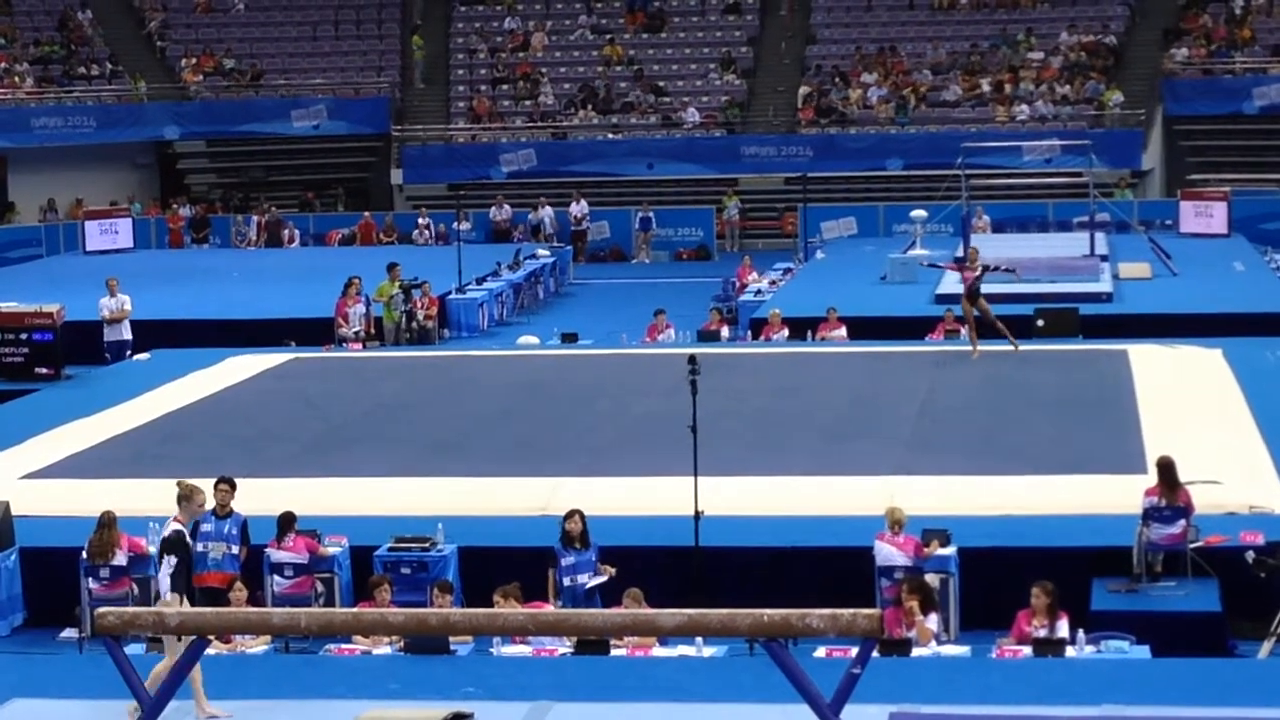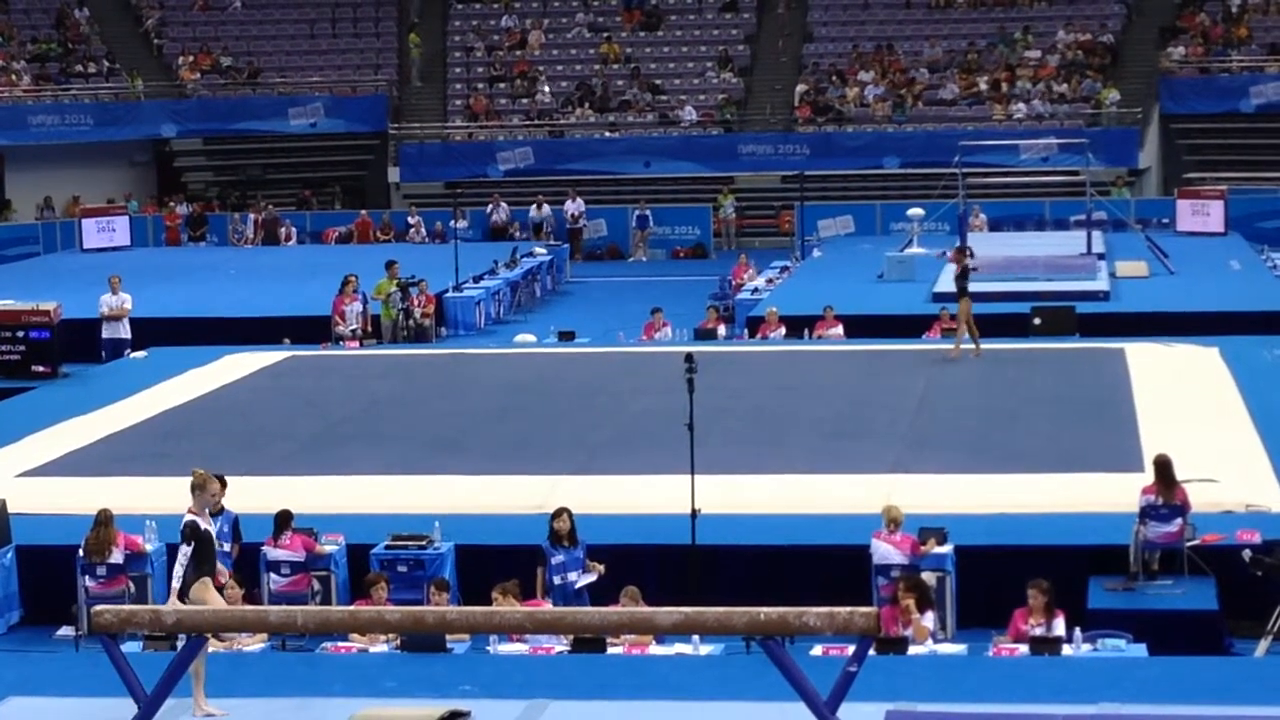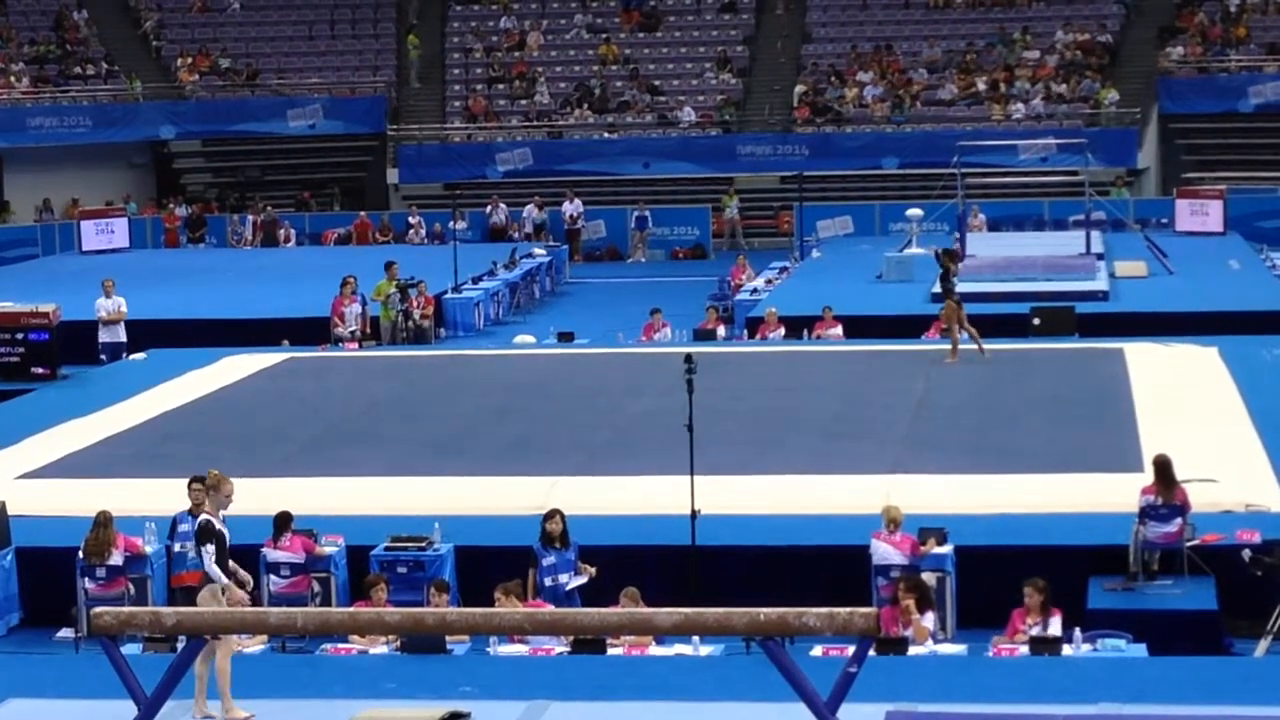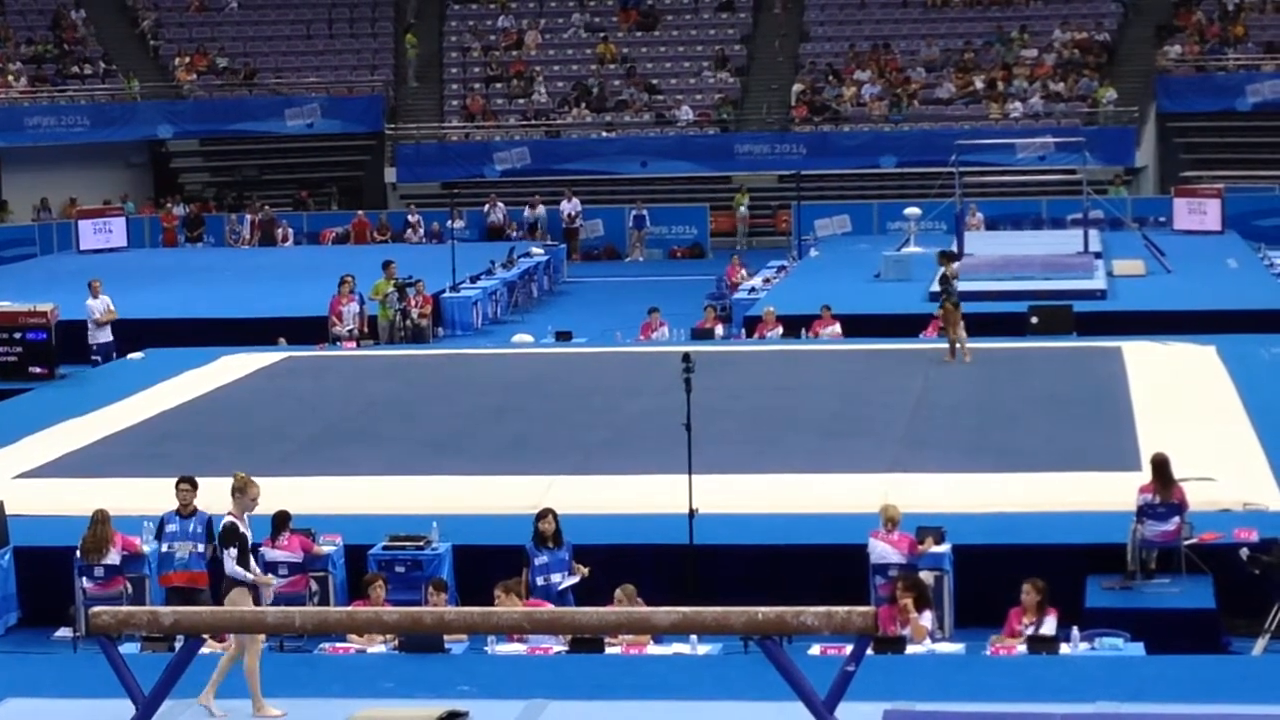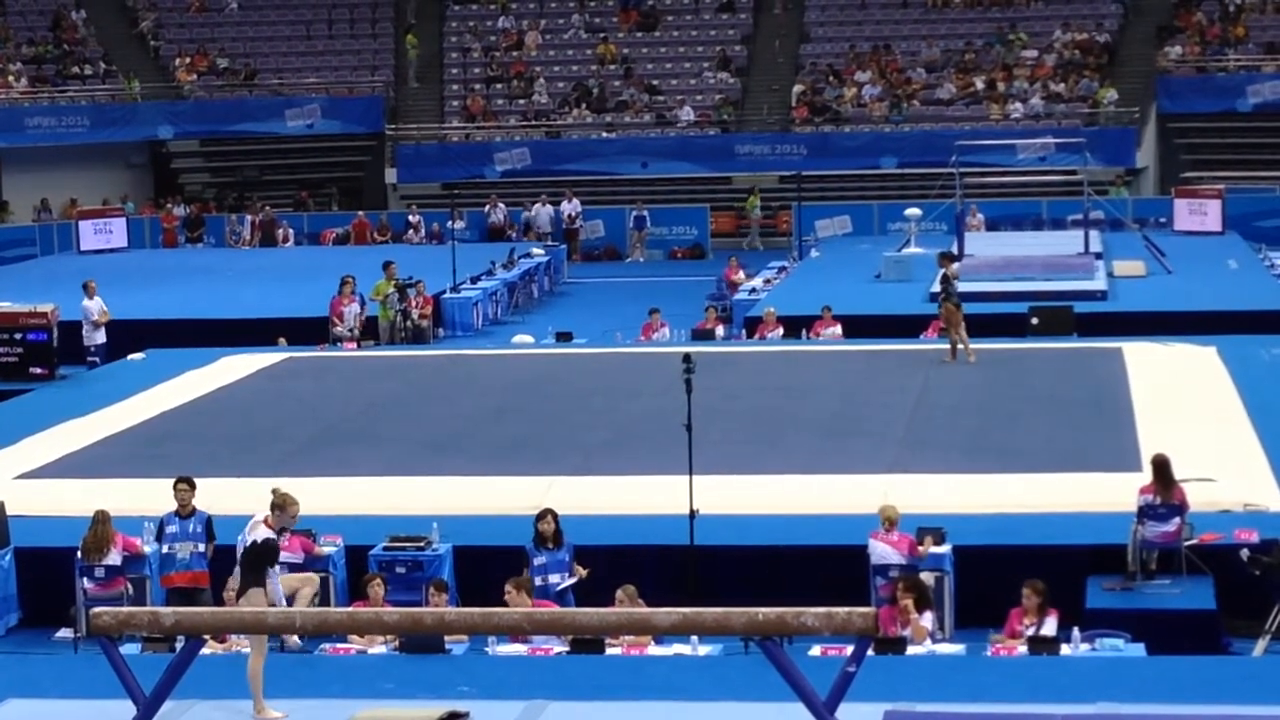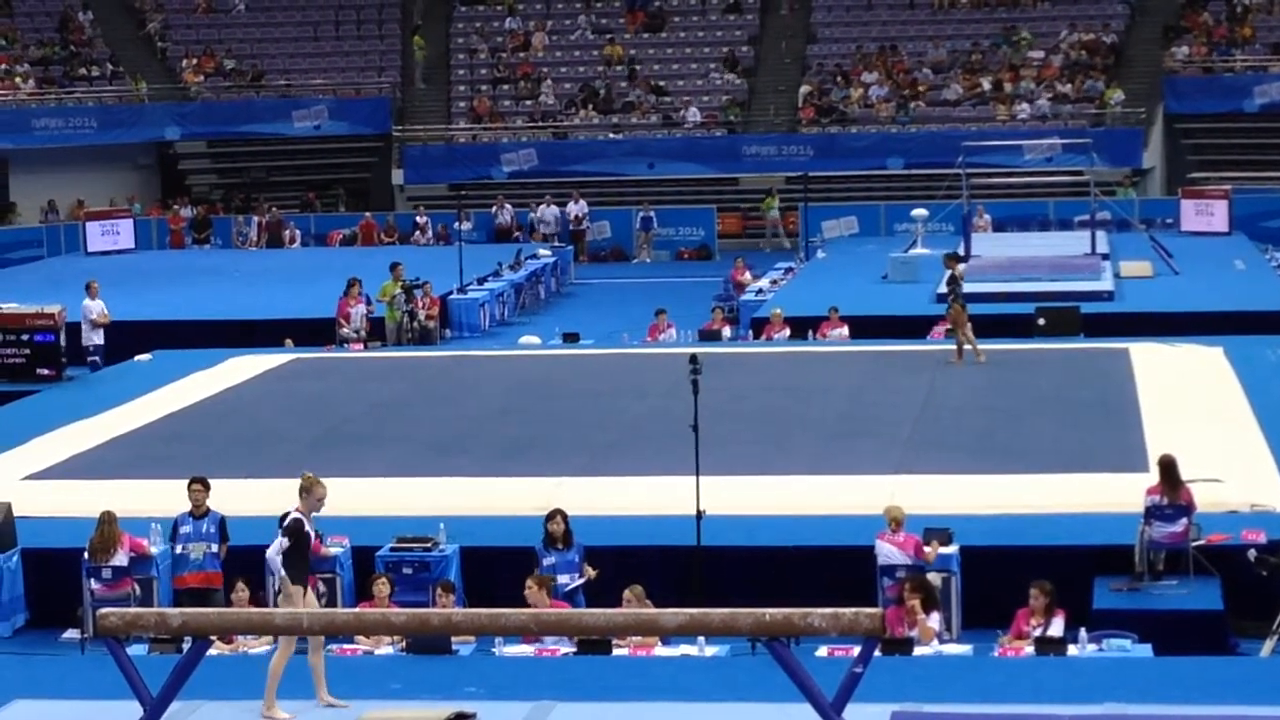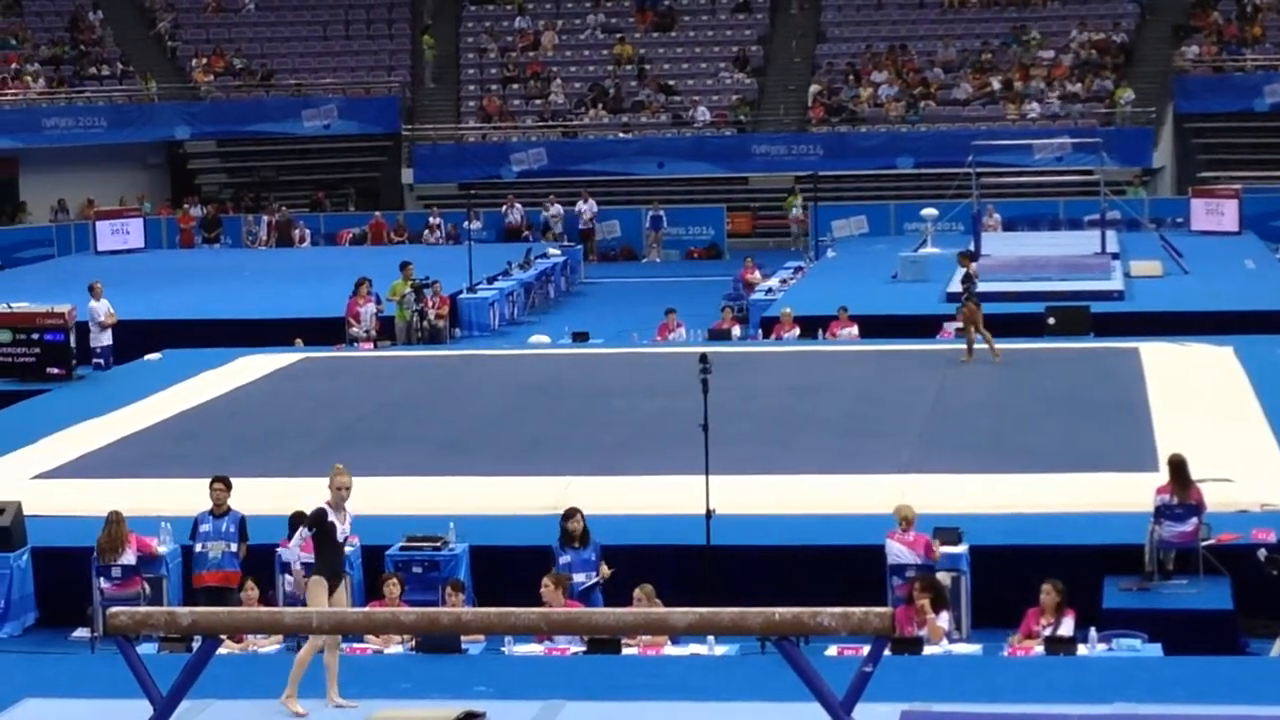
dt=0.5s
person 1, frame 1
left shoulder: (175, 525)
right shoulder: (178, 535)
left elbow: (167, 569)
right elbow: (165, 573)
right wrist: (168, 606)
left hip: (177, 595)
right hip: (170, 597)
right knee: (173, 658)
person 1, frame 2
left shoulder: (205, 515)
right shoulder: (191, 524)
right elbow: (181, 561)
left wrist: (217, 565)
right wrist: (173, 596)
left hip: (206, 582)
right hip: (198, 585)
left ankle: (199, 703)
person 1, frame 3
left shoulder: (218, 518)
right shoulder: (205, 524)
right elbow: (209, 564)
left wrist: (239, 572)
right wrist: (232, 589)
left hip: (218, 589)
right hip: (210, 591)
left knee: (210, 647)
right knee: (226, 646)
person 1, frame 4
left shoulder: (243, 520)
right shoulder: (230, 527)
right elbow: (230, 568)
left wrist: (260, 577)
right wrist: (258, 579)
left hip: (243, 589)
right hip: (236, 592)
left knee: (239, 648)
right knee: (253, 649)
left ankle: (208, 694)
person 1, frame 5
left shoulder: (258, 520)
right shoulder: (269, 543)
left elbow: (241, 542)
right elbow: (274, 581)
left wrist: (239, 570)
left hip: (258, 584)
right hip: (253, 591)
left knee: (312, 579)
right knee: (259, 651)
person 1, frame 6
left shoulder: (305, 519)
right shoulder: (295, 523)
right elbow: (272, 554)
right wrist: (283, 580)
left hip: (304, 586)
right hip: (292, 588)
left knee: (317, 641)
right knee: (286, 647)
left ankle: (322, 695)
person 1, frame 7
left shoulder: (348, 516)
right shoulder: (320, 514)
right elbow: (294, 543)
right wrist: (296, 573)
left hip: (338, 580)
right hip: (319, 579)
left knee: (334, 641)
right knee: (317, 640)
left ankle: (332, 695)
right ankle: (289, 694)
